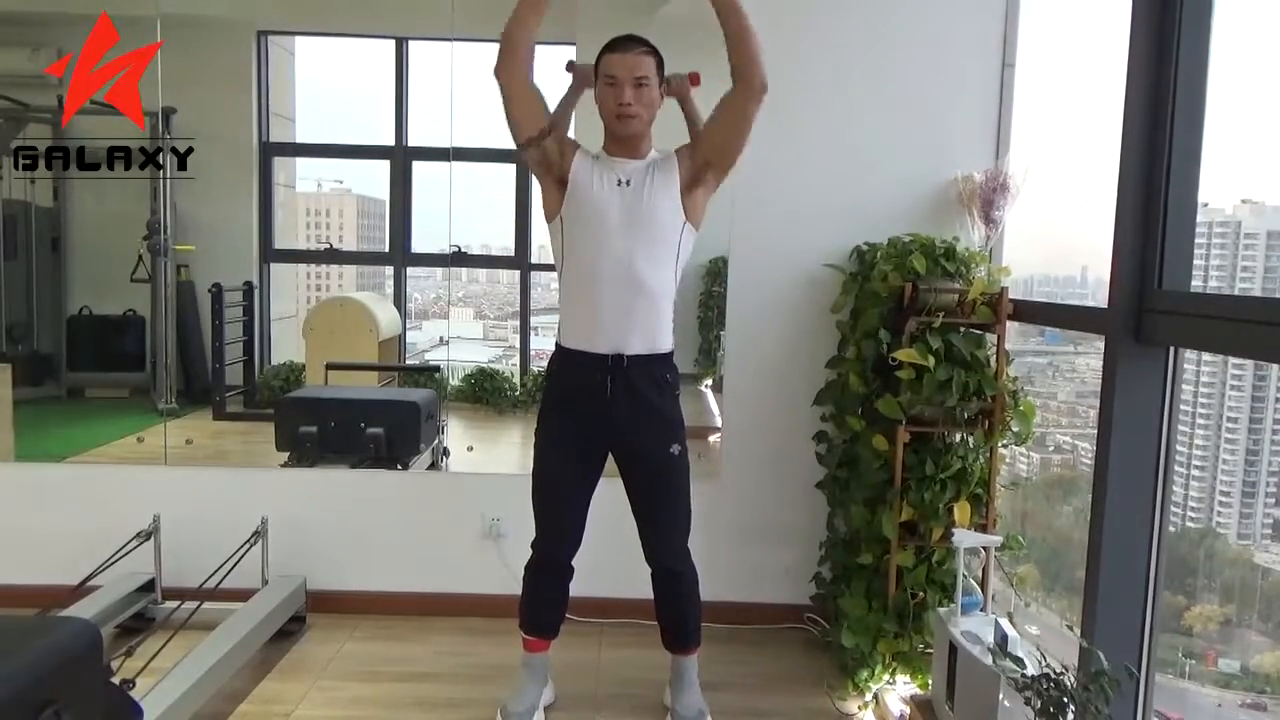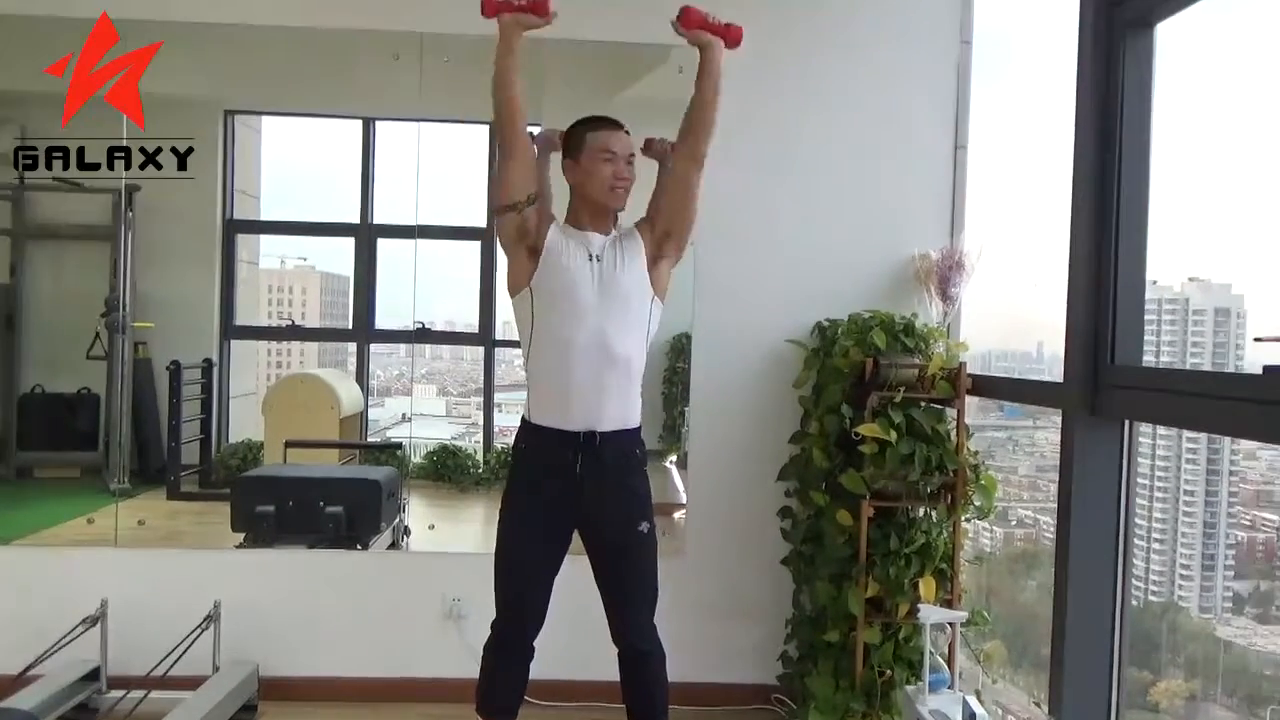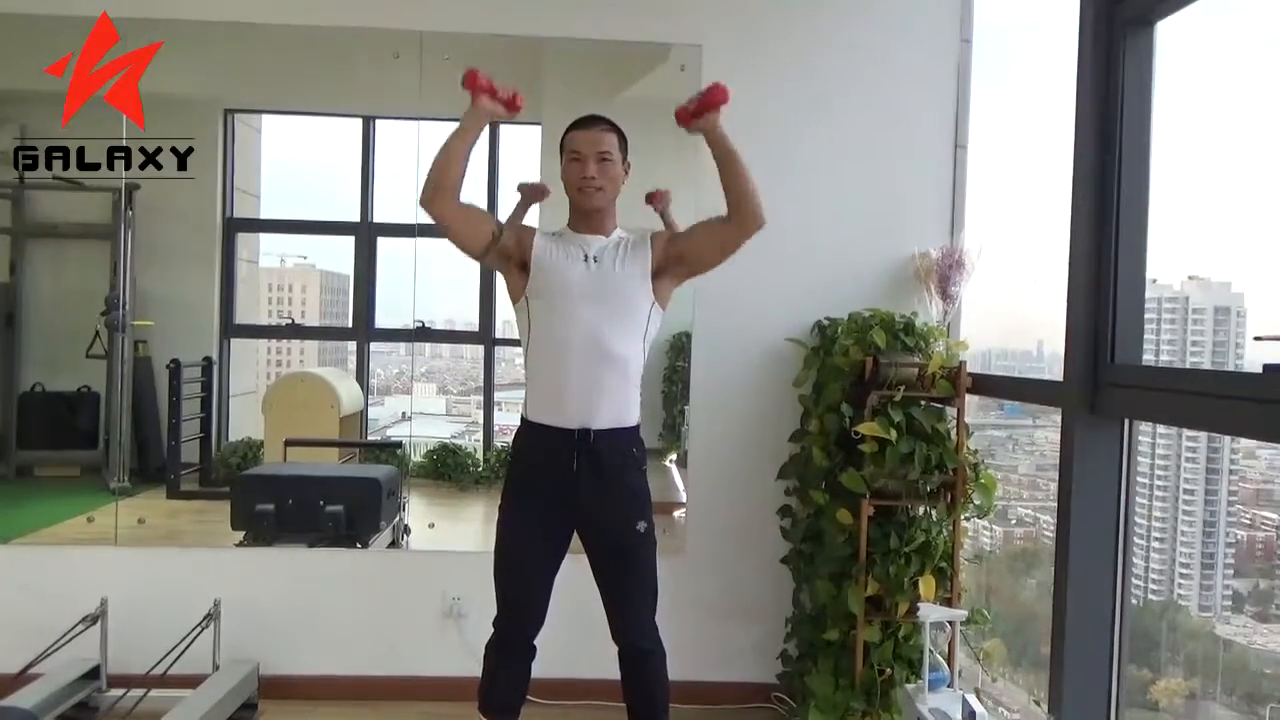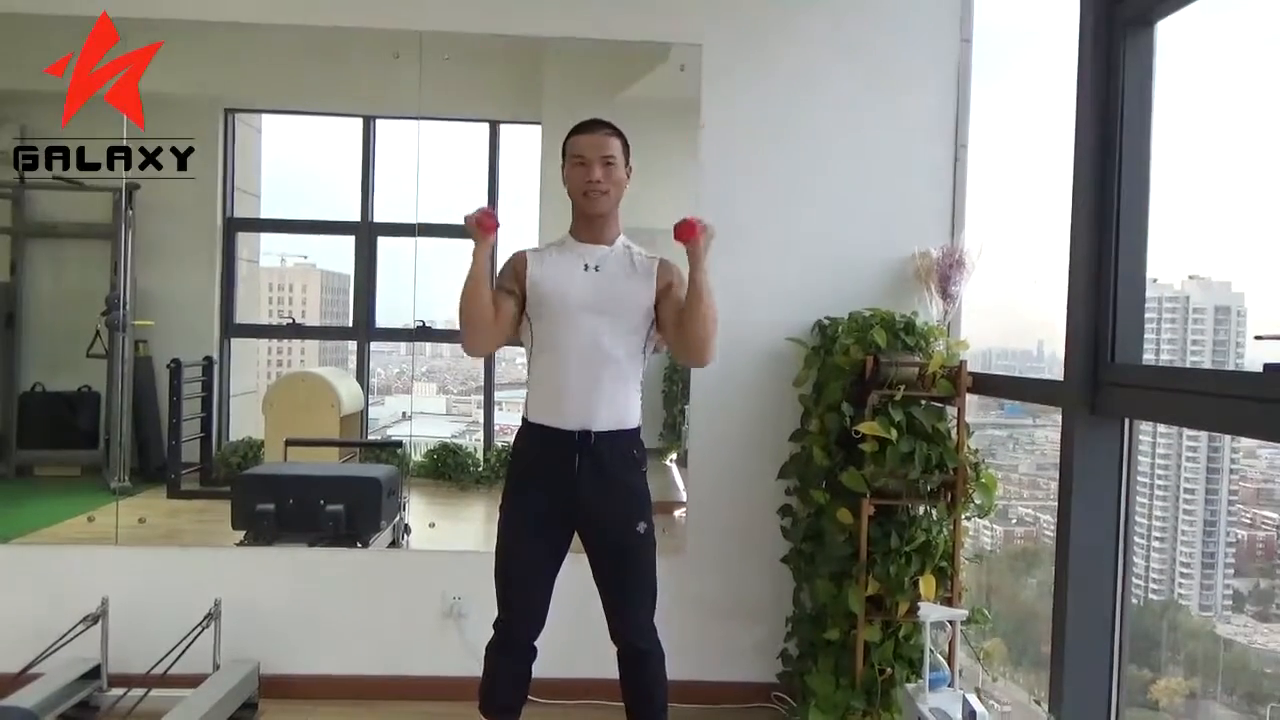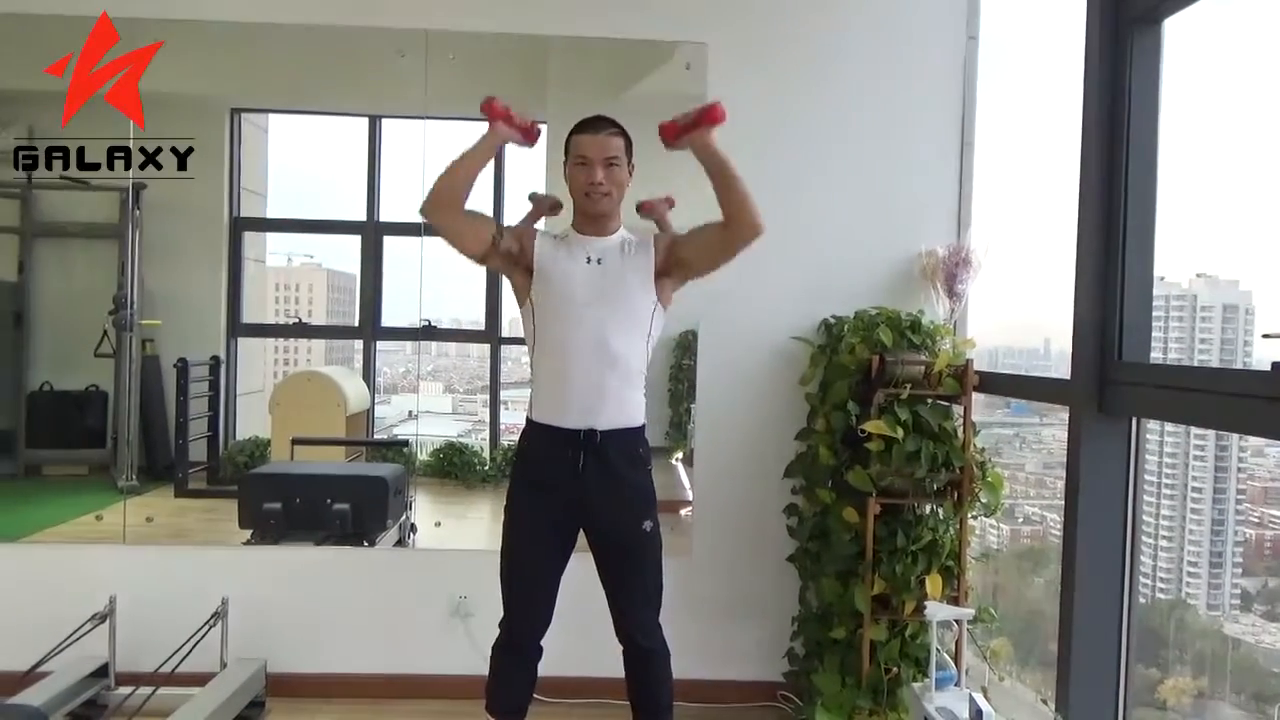
dt=0.3s
person 1, frame 1
left shoulder: (688, 174)
right shoulder: (563, 166)
left elbow: (750, 86)
right elbow: (510, 73)
left hip: (650, 379)
right hip: (574, 376)
left knee: (668, 546)
right knee: (552, 541)
person 1, frame 2
left shoulder: (651, 248)
right shoulder: (534, 240)
left elbow: (693, 150)
right elbow: (512, 131)
left wrist: (709, 56)
right wrist: (511, 37)
left hip: (619, 461)
right hip: (542, 457)
left knee: (637, 633)
right knee: (513, 628)
person 1, frame 3
left shoulder: (655, 251)
right shoulder: (528, 247)
left elbow: (747, 219)
right elbow: (438, 201)
left wrist: (714, 134)
right wrist: (476, 119)
left hip: (617, 455)
right hip: (540, 452)
left knee: (636, 628)
right knee: (515, 625)
person 1, frame 4
left shoulder: (656, 273)
right shoulder: (528, 266)
left elbow: (698, 351)
right elbow: (477, 340)
left wrist: (698, 261)
right wrist: (481, 252)
left hip: (617, 458)
right hip: (540, 453)
left knee: (635, 630)
right knee: (515, 626)
person 1, frame 5
left shoulder: (658, 258)
right shoulder: (532, 253)
left elbow: (745, 224)
right elbow: (440, 210)
left wrist: (705, 147)
right wrist: (493, 139)
left hip: (623, 456)
right hip: (544, 453)
left knee: (641, 625)
right knee: (521, 624)
